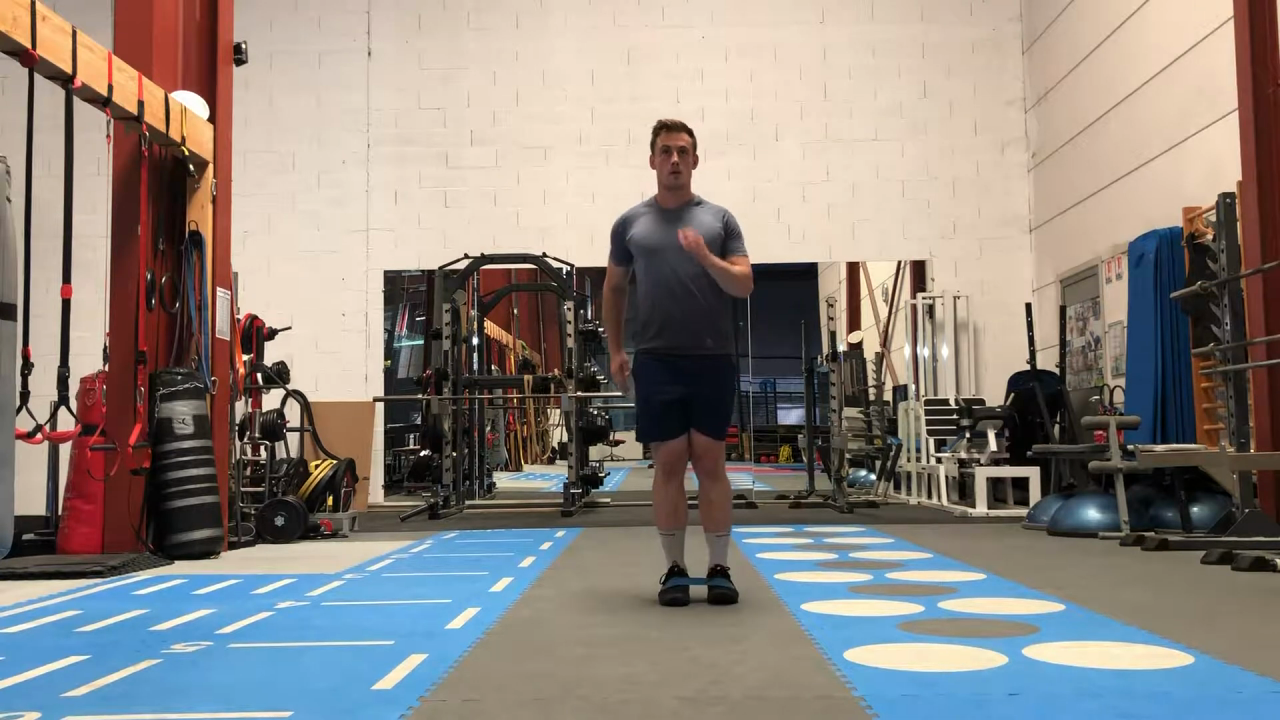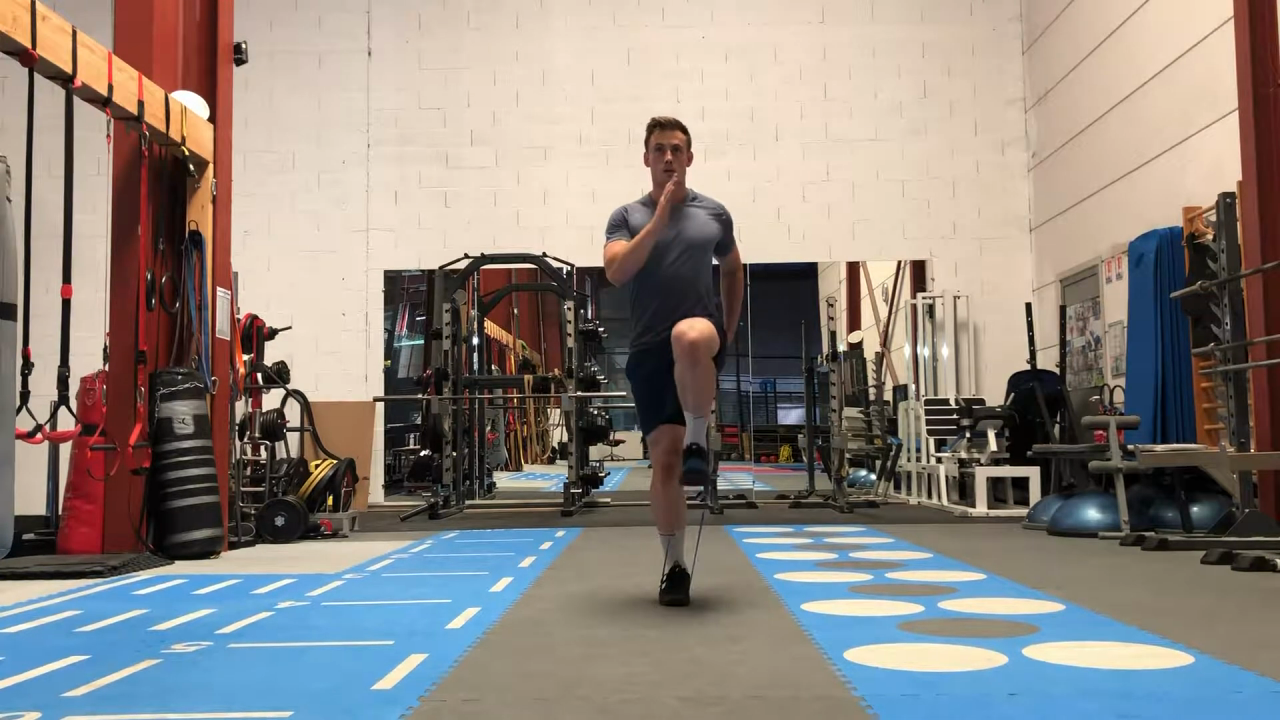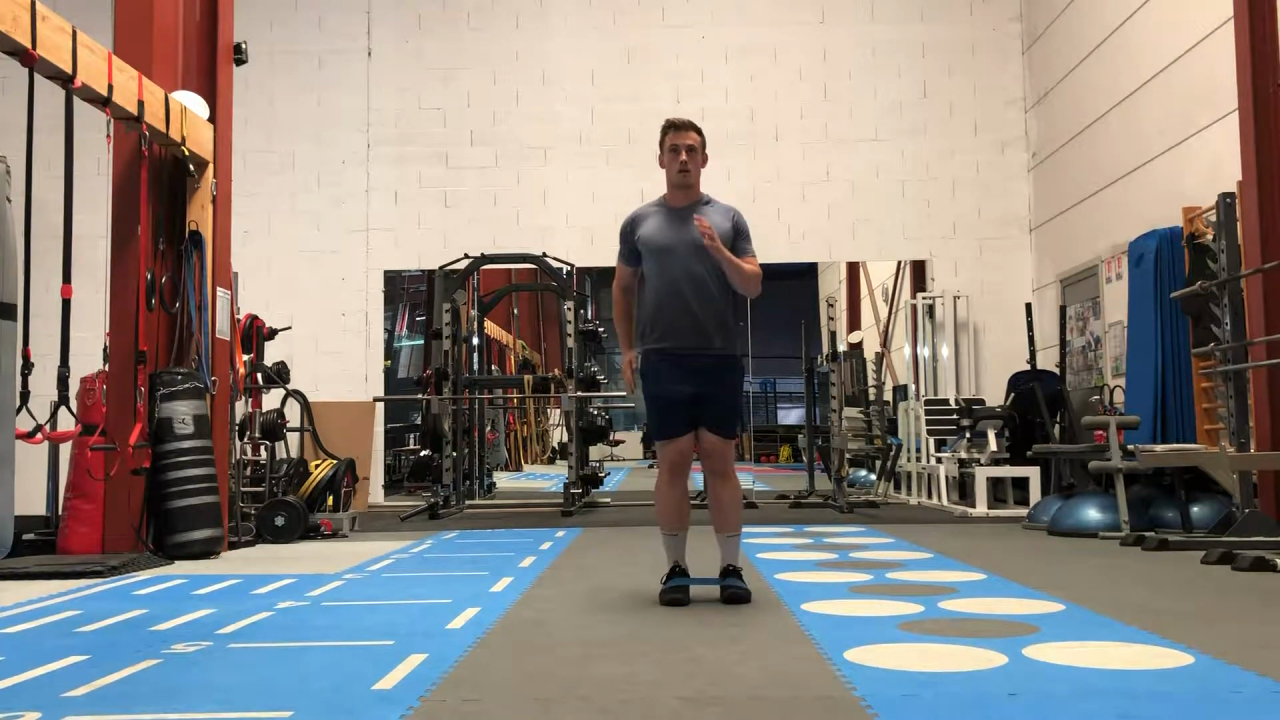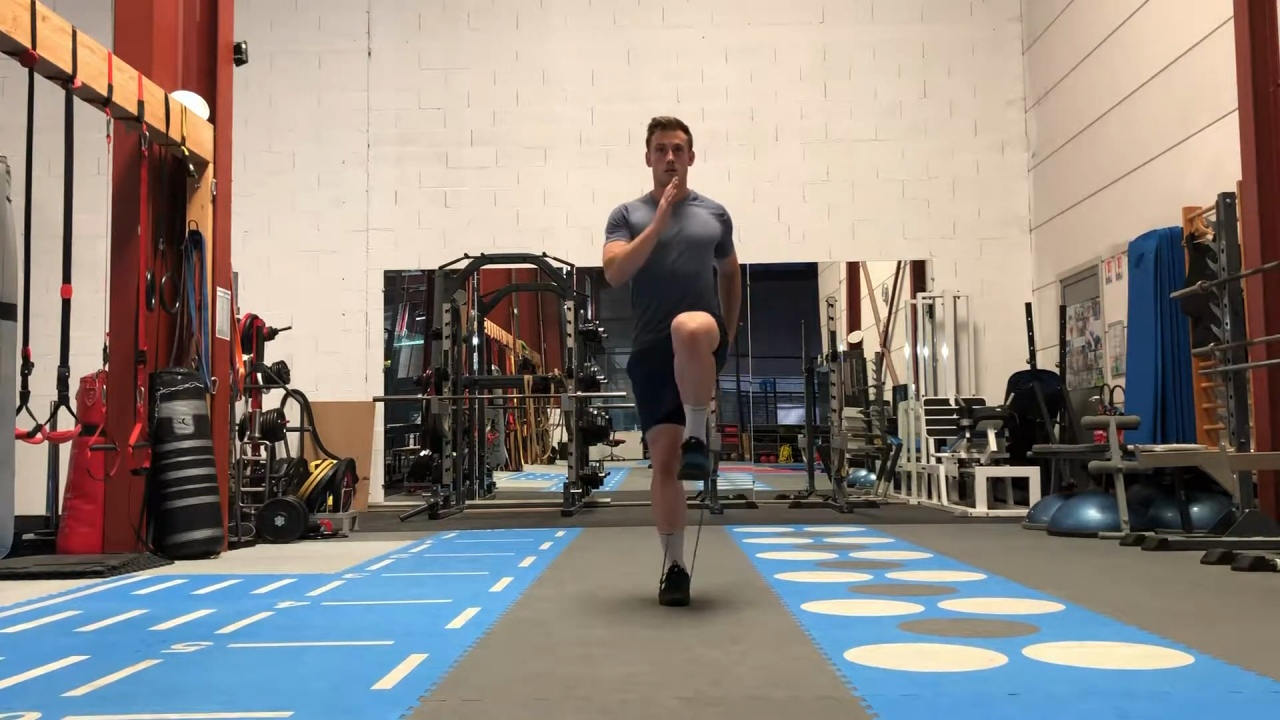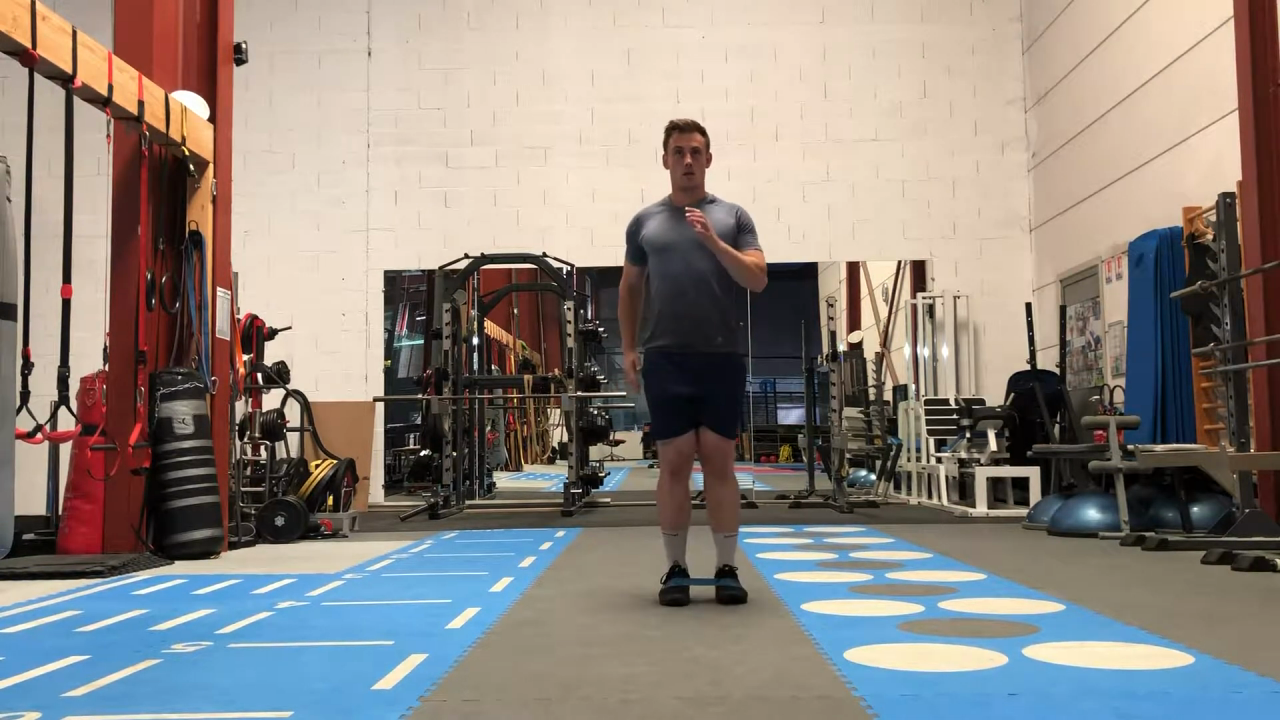
dt=1s
person 1, frame 1
left shoulder: (720, 218)
right shoulder: (630, 223)
left elbow: (744, 283)
right elbow: (613, 288)
left wrist: (708, 257)
right wrist: (615, 351)
left hip: (713, 358)
right hip: (656, 361)
left knee: (710, 463)
right knee: (668, 464)
left ankle: (719, 568)
right ankle: (674, 569)
person 1, frame 2
left shoulder: (714, 213)
right shoulder: (627, 215)
left elbow: (733, 269)
right elbow: (615, 270)
left wrist: (729, 326)
right wrist: (658, 221)
left hip: (699, 334)
right hip: (649, 347)
left knee: (689, 335)
right knee: (664, 457)
left ankle: (698, 446)
right ankle: (675, 567)
person 1, frame 3
left shoulder: (727, 218)
right shoulder: (638, 222)
left elbow: (753, 284)
right elbow: (623, 287)
left wrist: (719, 251)
right wrist: (628, 348)
left hip: (719, 358)
right hip: (662, 360)
left knee: (720, 462)
right knee: (672, 463)
left ankle: (730, 567)
right ankle: (675, 568)
person 1, frame 4
left shoulder: (715, 214)
right shoulder: (627, 214)
left elbow: (730, 274)
right elbow: (614, 271)
left wrist: (728, 331)
right wrist: (659, 220)
left hip: (700, 337)
right hip: (651, 347)
left knee: (690, 329)
right knee: (664, 458)
left ankle: (697, 439)
right ankle: (674, 567)
person 1, frame 5
left shoulder: (733, 216)
right shoulder: (644, 222)
left elbow: (758, 278)
right elbow: (630, 288)
left wrist: (715, 242)
right wrist: (629, 348)
left hip: (721, 356)
right hip: (664, 359)
left knee: (719, 462)
right knee: (675, 463)
left ankle: (726, 568)
right ankle: (675, 569)
